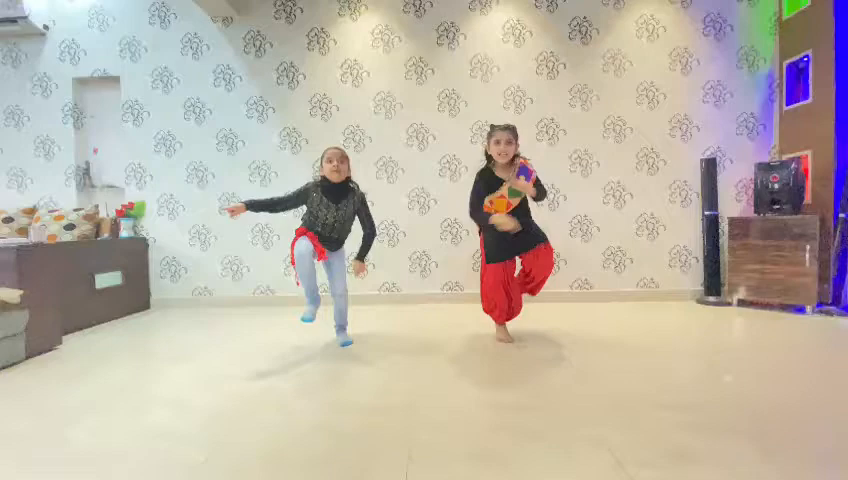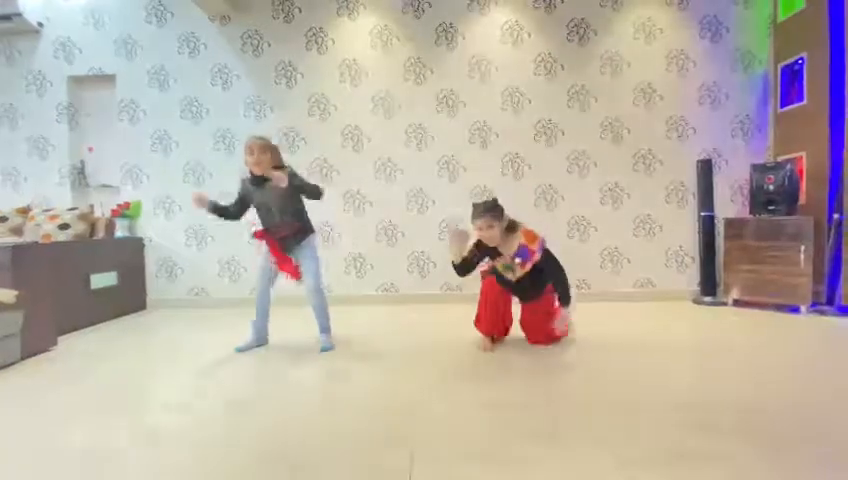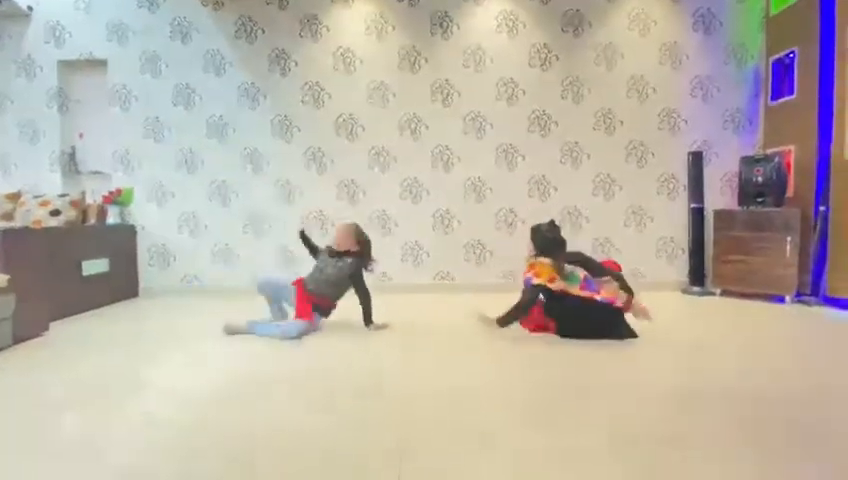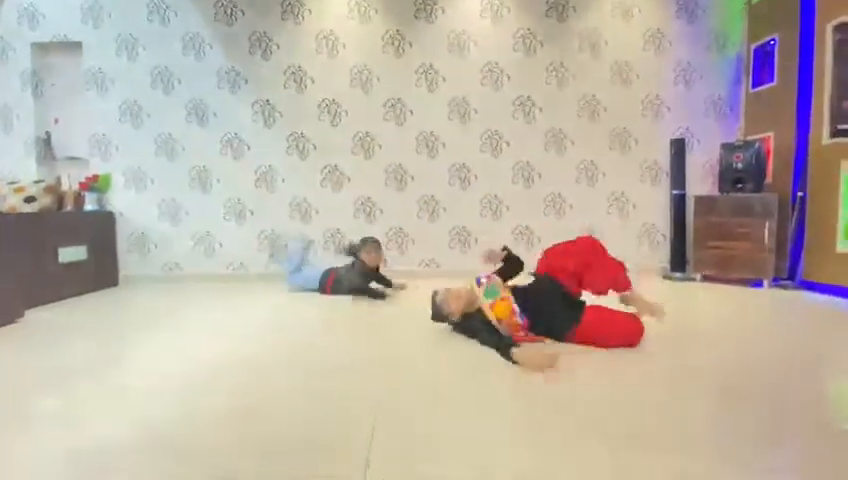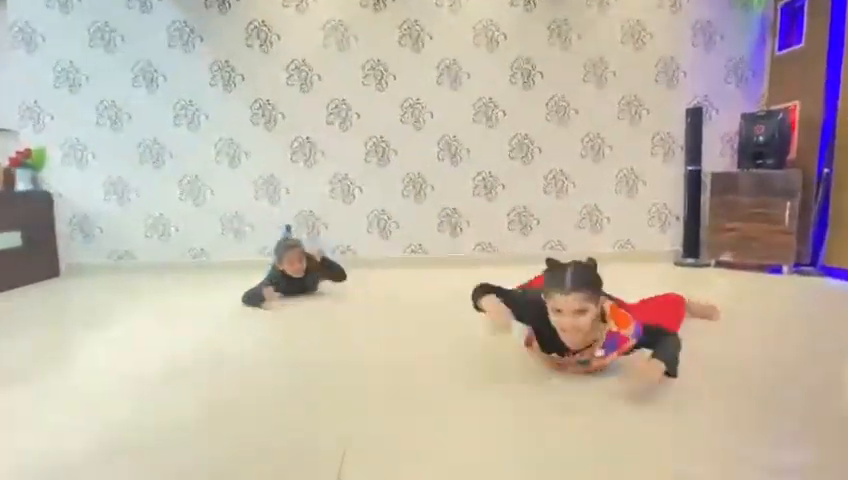
dt=1s
person 1, frame 1
left shoulder: (522, 167)
right shoulder: (484, 176)
left elbow: (541, 195)
right elbow: (475, 212)
left wrist: (529, 189)
right wrist: (497, 219)
left hip: (524, 228)
right hip: (495, 233)
right knee: (497, 282)
left ankle: (520, 285)
right ankle: (500, 323)
person 1, frame 2
left shoulder: (529, 244)
right shoulder: (484, 244)
left elbow: (557, 272)
right elbow: (463, 271)
left wrist: (564, 309)
right wrist: (458, 249)
left hip: (531, 285)
right hip: (505, 279)
left knee: (541, 337)
right ankle: (489, 334)
person 1, frame 3
left shoulder: (535, 271)
left elbow: (525, 306)
left wrist: (498, 322)
right wrist: (632, 301)
left hip: (571, 329)
right hip: (606, 319)
person 1, frame 4
right shoulder: (476, 321)
left elbow: (517, 266)
right elbow: (498, 342)
left wrist: (501, 255)
right wrist: (520, 354)
right hip: (564, 321)
left knee: (587, 247)
right knee: (632, 330)
left ankle: (626, 294)
person 1, frame 5
left shoulder: (619, 325)
right shoulder: (538, 309)
left elbow: (666, 336)
right elbow: (482, 291)
left wrist: (657, 364)
right wrist: (490, 303)
left knee: (657, 313)
left ankle: (683, 304)
person 2, frame 1
left shoulder: (356, 196)
right shoulder: (312, 190)
left elbow: (370, 230)
right elbow: (280, 203)
left wrist: (360, 258)
right wrist: (246, 206)
left hip: (334, 247)
right hip: (309, 238)
left knee: (340, 290)
right knee: (303, 252)
left ankle: (341, 330)
right ankle: (312, 301)
person 2, frame 2
left shoulder: (286, 176)
right shoulder: (248, 185)
left elbow: (316, 193)
right elbow: (235, 213)
left wrist: (289, 183)
right wrist: (210, 205)
left hip: (302, 239)
right hip: (275, 243)
left knee: (313, 285)
right knee: (263, 286)
left ankle: (325, 333)
right ankle: (259, 335)
person 2, frame 3
left shoulder: (352, 265)
right shoulder: (330, 251)
left elbow: (364, 295)
right elbow: (317, 254)
left wrist: (369, 322)
right wrist: (303, 234)
left hip: (315, 310)
right hip: (300, 291)
left knee: (292, 331)
right knee: (264, 285)
left ankle: (245, 327)
right ankle: (279, 314)
person 2, frame 4
left shoulder: (372, 266)
right shoulder: (361, 267)
left elbow: (377, 276)
left wrist: (391, 284)
right wrist: (381, 294)
left hip: (332, 274)
right hip: (324, 281)
right knee: (292, 277)
person 2, frame 5
left shoulder: (313, 265)
right shoulder: (275, 277)
left elbow: (342, 277)
right elbow: (246, 298)
left wrist: (321, 260)
right wrist: (264, 296)
